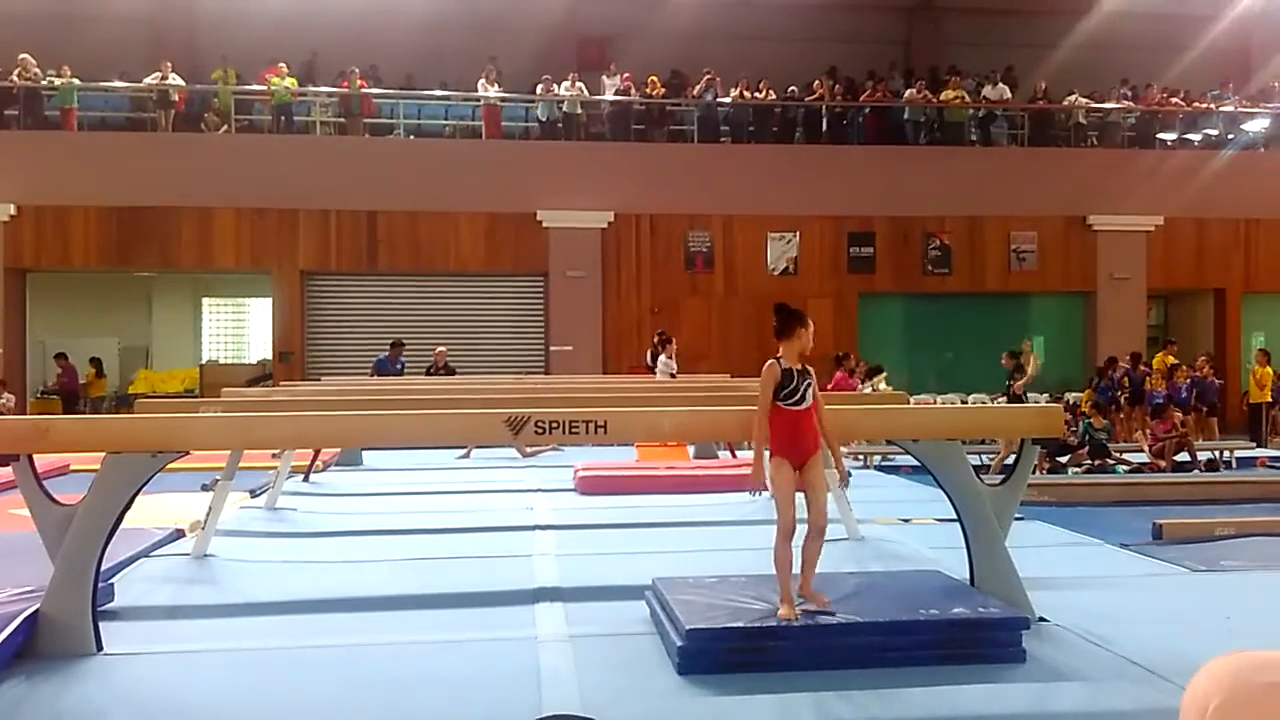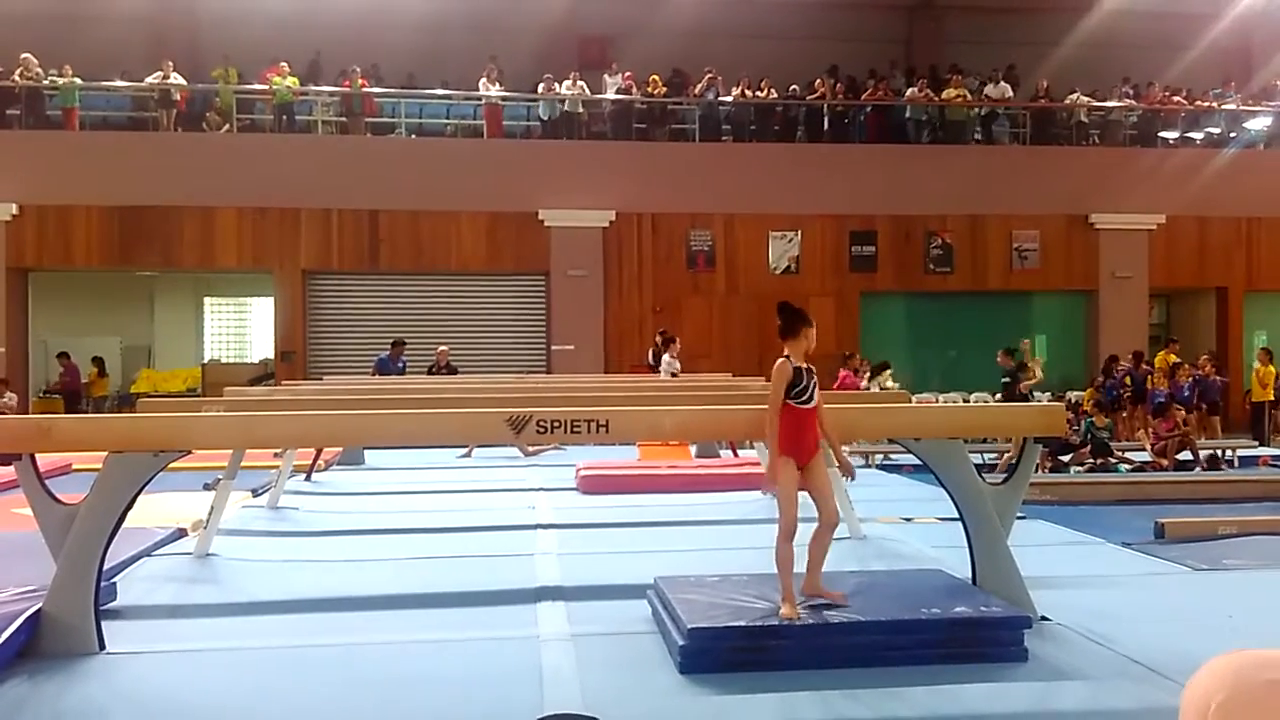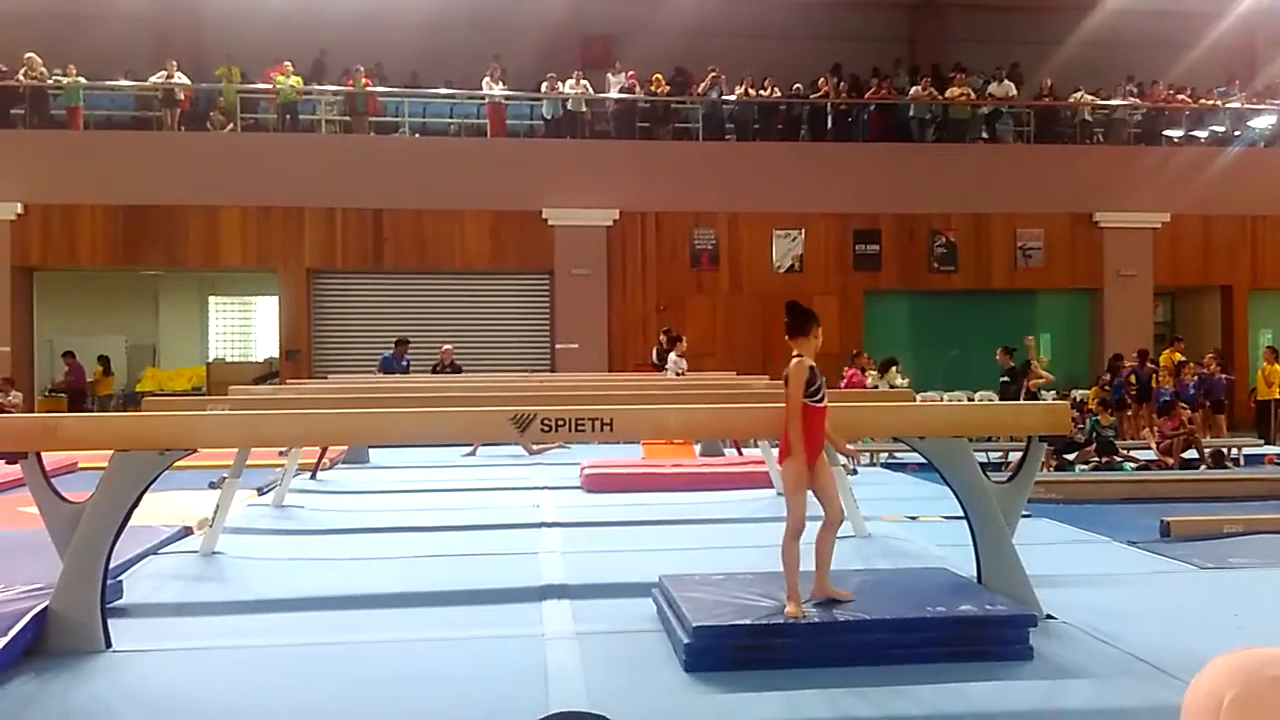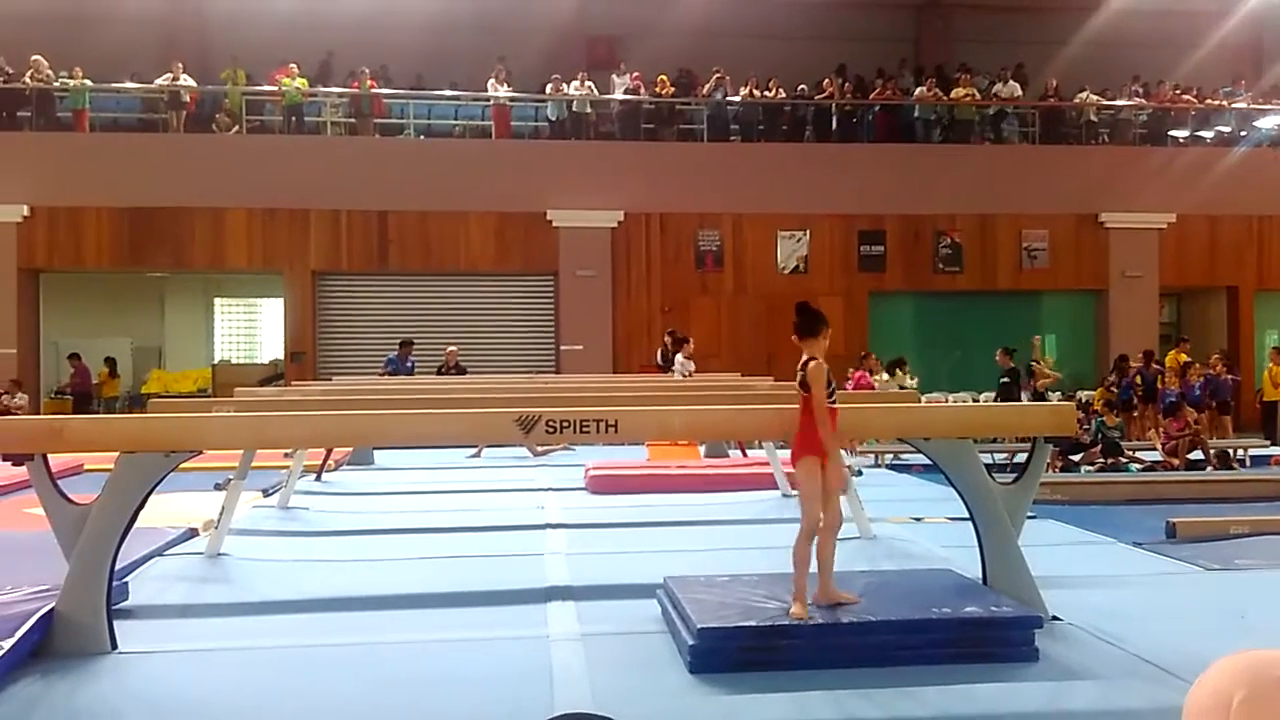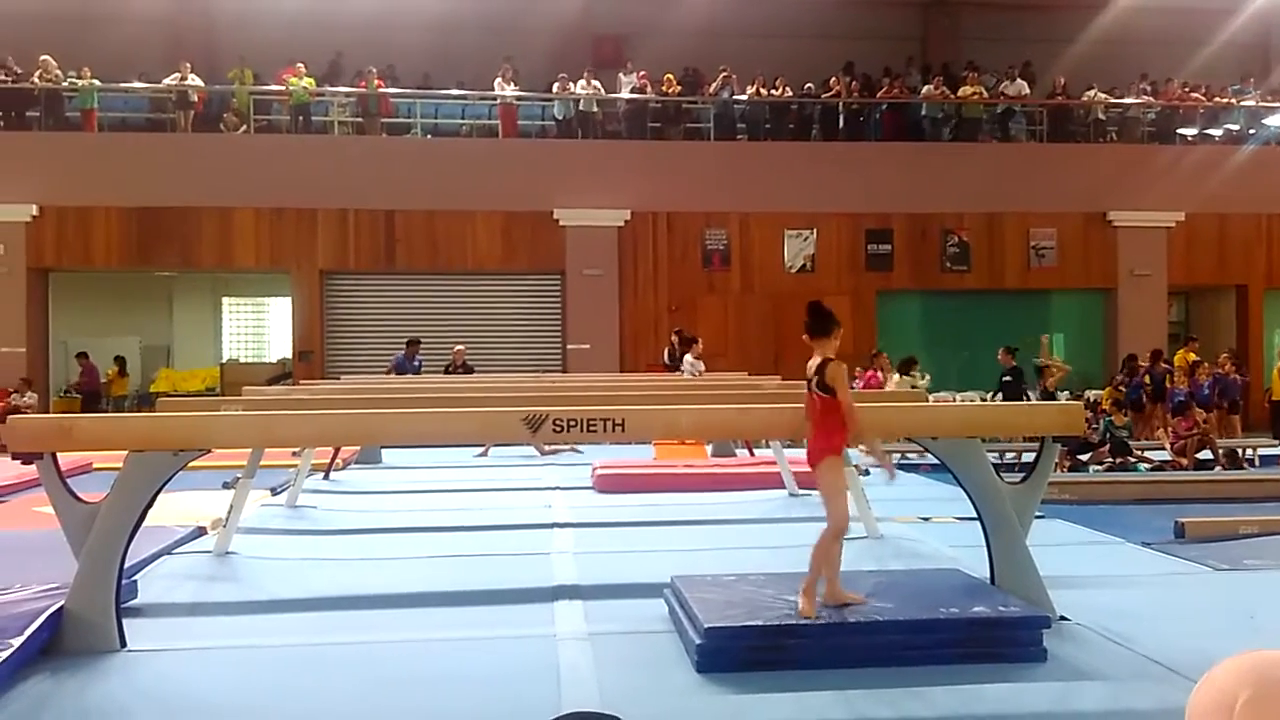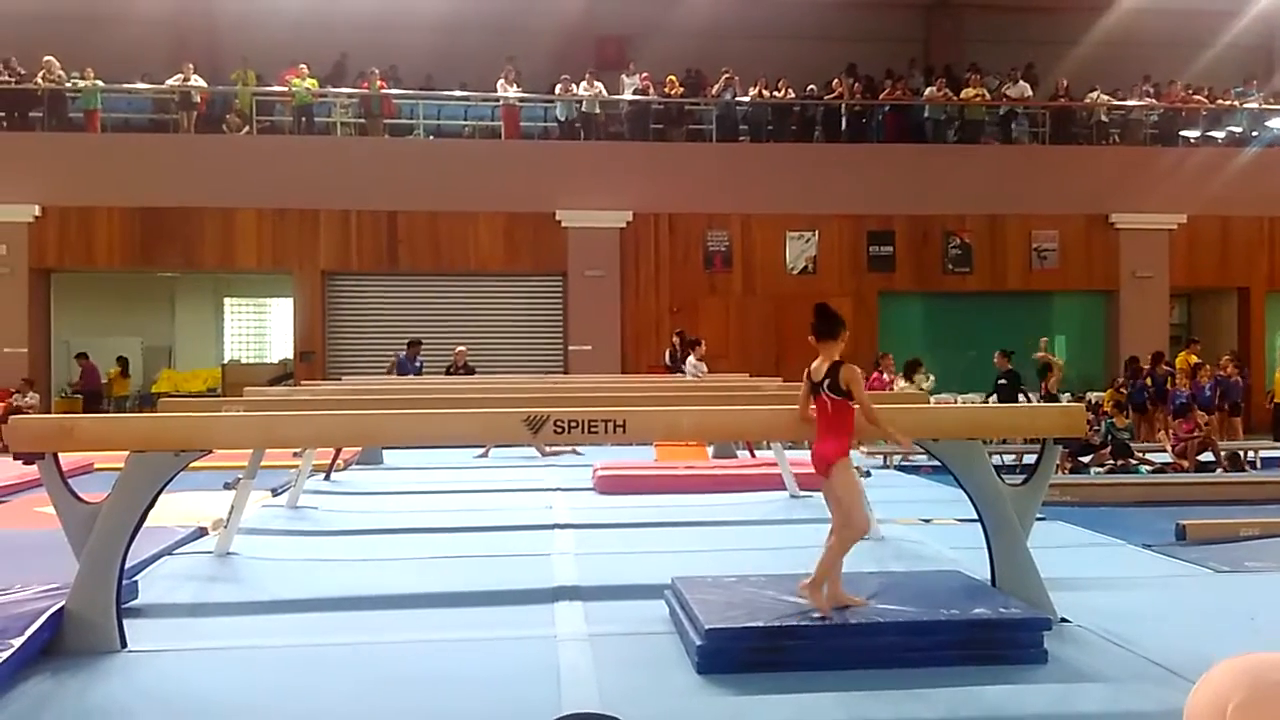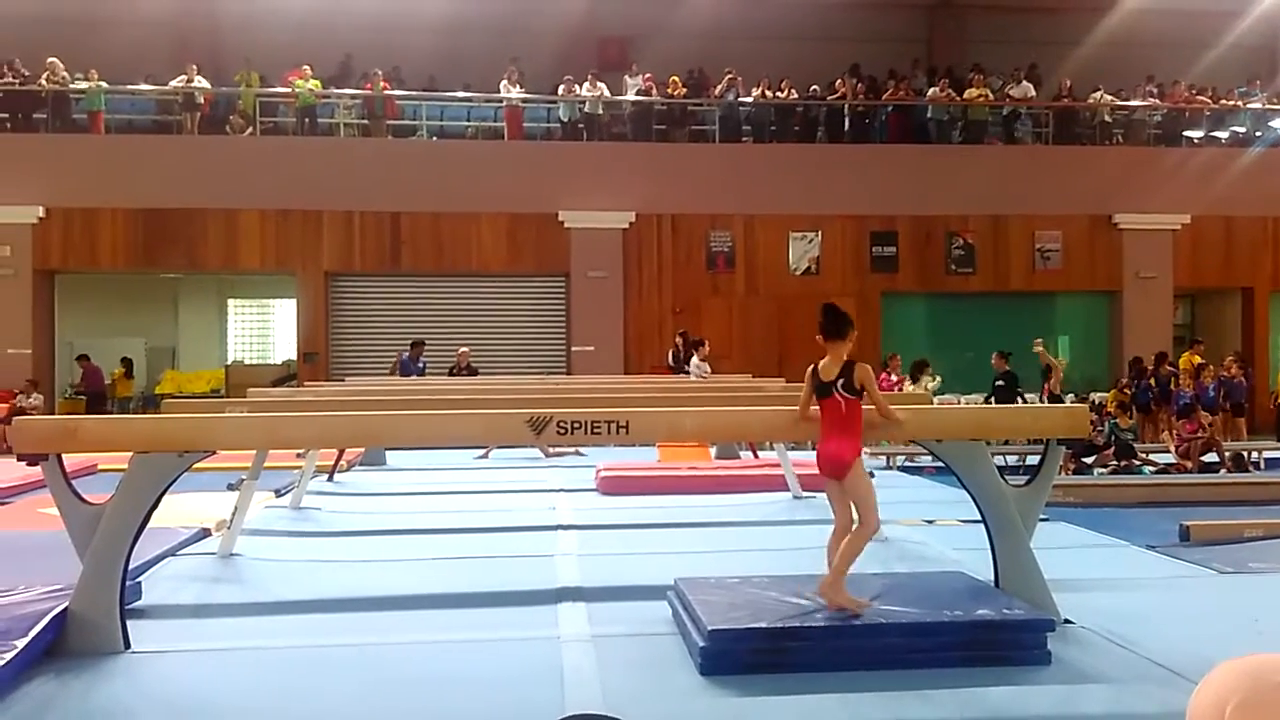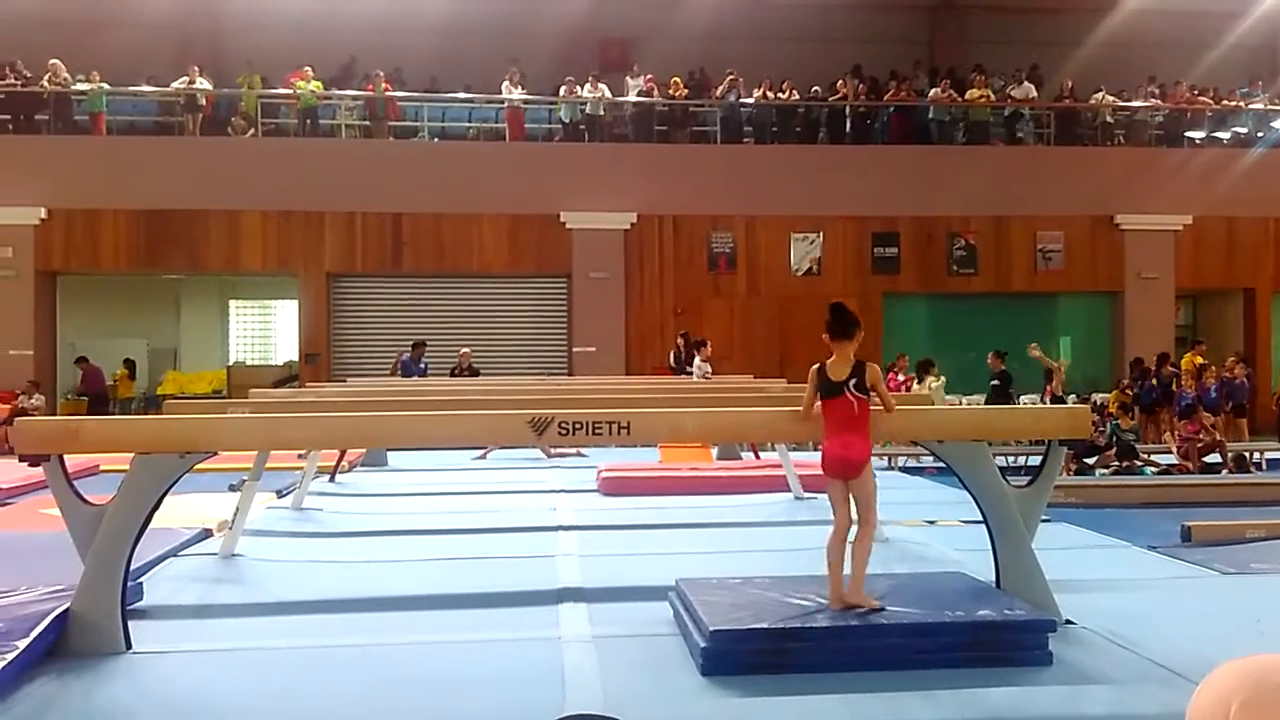
dt=0.1s
person 1, frame 1
left shoulder: (809, 372)
right shoulder: (773, 369)
left elbow: (820, 419)
right elbow: (761, 418)
left wrist: (838, 459)
right wrist: (757, 464)
left hip: (811, 454)
right hip: (781, 456)
left knee: (819, 522)
right knee: (786, 527)
left ankle: (807, 586)
right ankle: (785, 598)
person 1, frame 2
left shoulder: (809, 370)
right shoulder: (784, 366)
right elbow: (774, 416)
left wrist: (840, 454)
right wrist: (775, 462)
left hip: (812, 453)
right hip: (787, 455)
left knee: (830, 516)
right knee: (788, 525)
left ankle: (812, 583)
right ankle: (787, 598)
person 1, frame 3
left shoulder: (810, 367)
right shoulder: (800, 366)
right elbow: (794, 415)
left wrist: (839, 445)
right wrist: (797, 460)
left hip: (815, 453)
right hip: (795, 453)
left knee: (835, 515)
right knee: (796, 524)
left ankle: (822, 585)
right ankle: (792, 596)
person 1, frame 4
left shoulder: (805, 366)
right shoulder: (817, 367)
right elbow: (821, 417)
left wrist: (835, 456)
right wrist: (838, 461)
left hip: (817, 452)
right hip: (810, 453)
left knee: (834, 520)
right knee: (811, 525)
left ankle: (825, 589)
right ankle: (799, 597)
person 1, frame 5
left shoulder: (811, 366)
right shoulder: (836, 368)
right elbow: (850, 416)
right wrist: (879, 452)
left hip: (822, 449)
right hip: (827, 452)
left knee: (840, 522)
right knee: (837, 524)
left ankle: (832, 589)
right ankle: (808, 591)
person 1, frame 6
left shoulder: (810, 371)
right shoulder: (849, 371)
right elbow: (870, 414)
right wrist: (898, 437)
left hip: (821, 452)
right hip: (836, 455)
left knee: (841, 523)
right knee: (859, 524)
left ankle: (835, 591)
right ankle: (815, 583)
person 1, frame 7
left shoulder: (813, 372)
right shoulder: (861, 371)
left elbow: (804, 412)
right elbow: (883, 411)
right wrist: (899, 418)
left hip: (826, 453)
right hip: (848, 455)
left knee: (843, 523)
right knee: (870, 523)
left ankle: (835, 591)
right ankle: (832, 582)
person 1, frame 8
left shoulder: (817, 372)
right shoulder: (870, 371)
left elbow: (806, 412)
right elbow: (889, 407)
right wrist: (879, 403)
left hip: (830, 455)
right hip: (857, 455)
left knee: (841, 523)
right knee: (867, 524)
left ankle: (837, 592)
right ankle: (857, 590)
